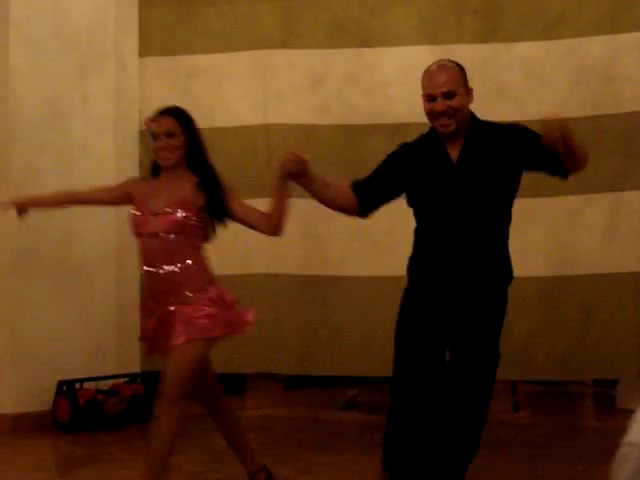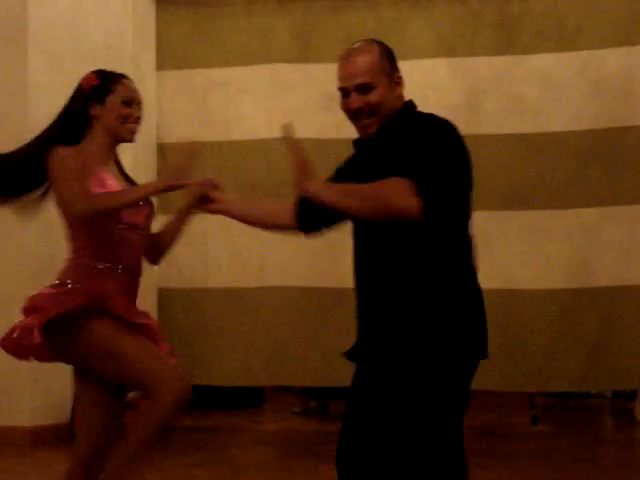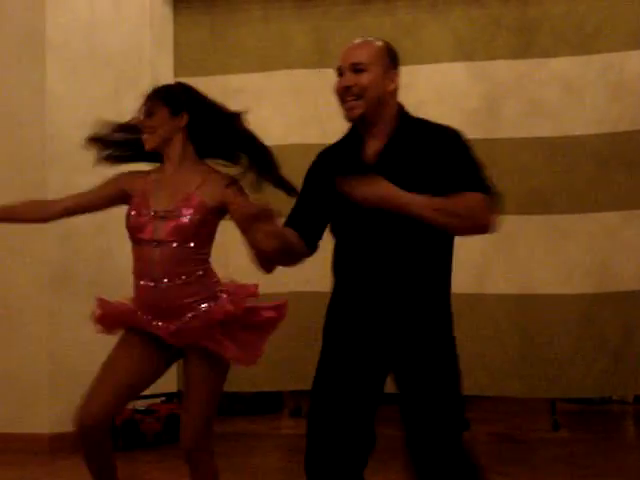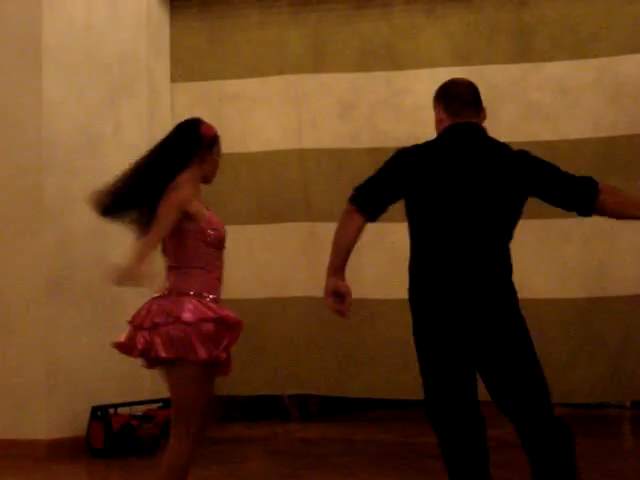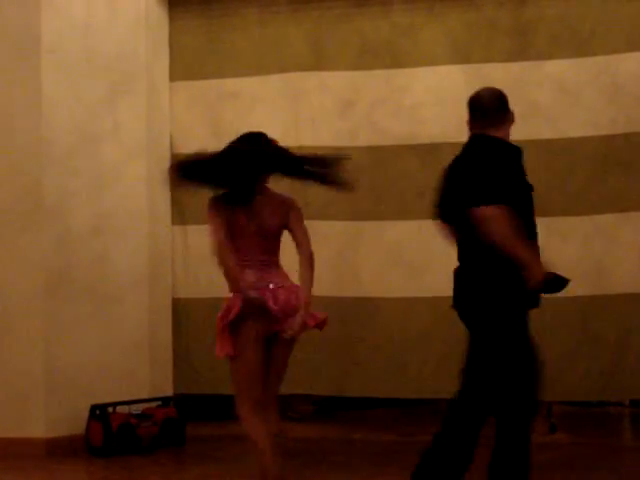
dt=0.7s
person 1, frame 1
left shoulder: (507, 141)
right shoulder: (411, 158)
left elbow: (577, 162)
right elbow: (357, 200)
left wrist: (561, 140)
right wrist: (304, 179)
left hip: (484, 292)
right hip: (426, 289)
left knee: (469, 398)
right knee: (411, 394)
person 1, frame 2
left shoulder: (431, 137)
right shoulder: (363, 160)
left elbow: (404, 201)
right elbow: (301, 216)
left wrist: (319, 190)
right wrist: (226, 204)
left hip: (436, 332)
right hip: (385, 335)
person 1, frame 3
left shoulder: (439, 143)
right shoulder: (330, 162)
left elbow: (480, 215)
right elbow: (297, 245)
left wrist: (397, 198)
right wrist: (276, 241)
left hip: (419, 324)
right hip: (351, 325)
person 1, frame 4
left shoulder: (410, 161)
right shoulder: (514, 163)
left elbow: (355, 212)
right elbow: (595, 197)
left wrist: (335, 273)
left hip: (433, 311)
right hip: (493, 307)
left knee: (455, 423)
right knee: (536, 420)
person 1, frame 5
left shoulder: (459, 166)
right shoulder: (504, 157)
left elbow: (447, 213)
right elbow: (488, 211)
right wrist: (529, 260)
left hip: (475, 291)
right hip: (499, 293)
left knee: (517, 388)
right knee: (477, 399)
person 2, frame 1
left shoulder: (207, 189)
right shoulder: (137, 188)
left elbow: (271, 227)
right elbow: (81, 195)
left wrist: (282, 183)
right wrist: (32, 200)
left hip: (197, 305)
right hip: (162, 308)
left knee: (171, 396)
right knee: (210, 395)
person 2, frame 2
left shoulder: (119, 175)
right shoulder: (66, 156)
left elbow: (151, 250)
right elbow: (81, 209)
left wrist: (191, 202)
right wrist: (154, 186)
left hip: (114, 313)
right hip: (78, 308)
right knee: (171, 385)
person 2, frame 3
left shoulder: (218, 185)
right shoulder: (132, 184)
right elbow: (54, 208)
left wrist: (262, 226)
left hip: (206, 323)
right hip: (149, 325)
left knee: (195, 445)
right knee: (90, 421)
person 2, frame 4
right shoulder: (181, 196)
right elbow: (151, 236)
right wrist: (135, 265)
left hip: (179, 318)
right hip: (187, 319)
left knee: (189, 425)
right knee: (187, 430)
person 2, frame 5
left shoulder: (222, 204)
right shoulder: (287, 206)
left elbow: (221, 247)
right elbow: (307, 255)
left wrist: (242, 290)
right wrist: (303, 302)
left hip: (250, 305)
right hip: (282, 300)
left knee: (247, 405)
right knee: (266, 399)
